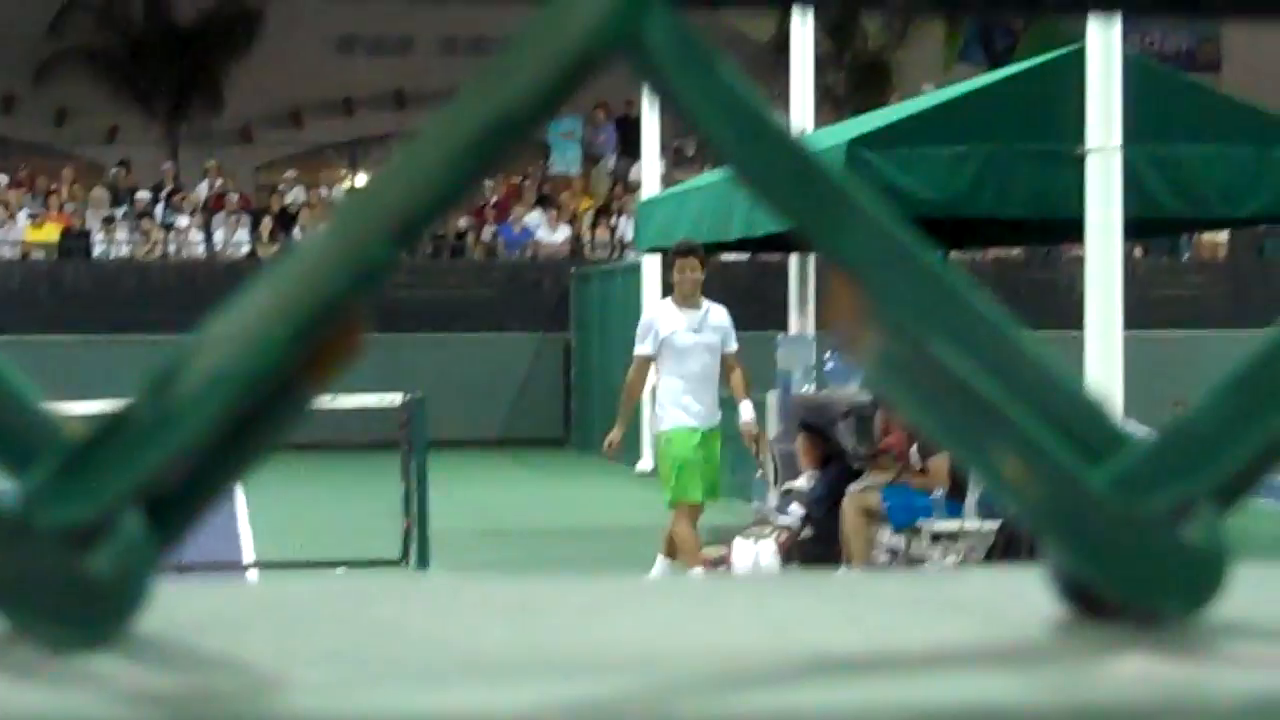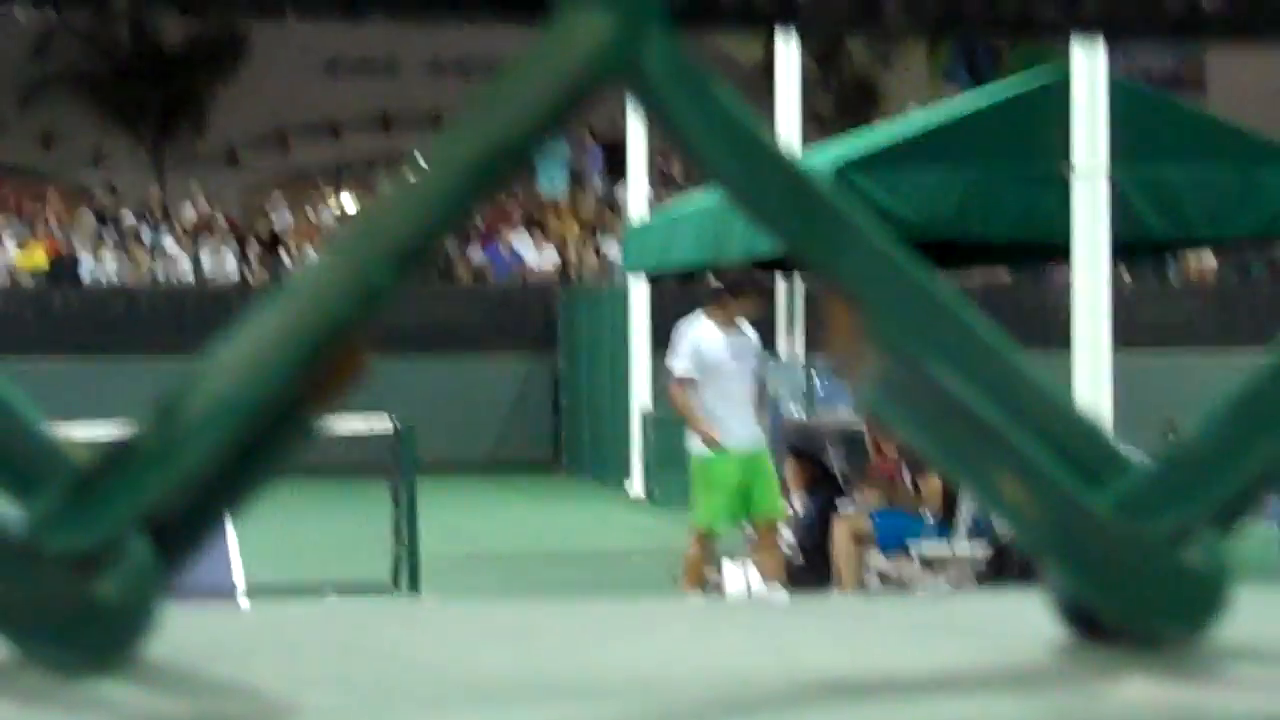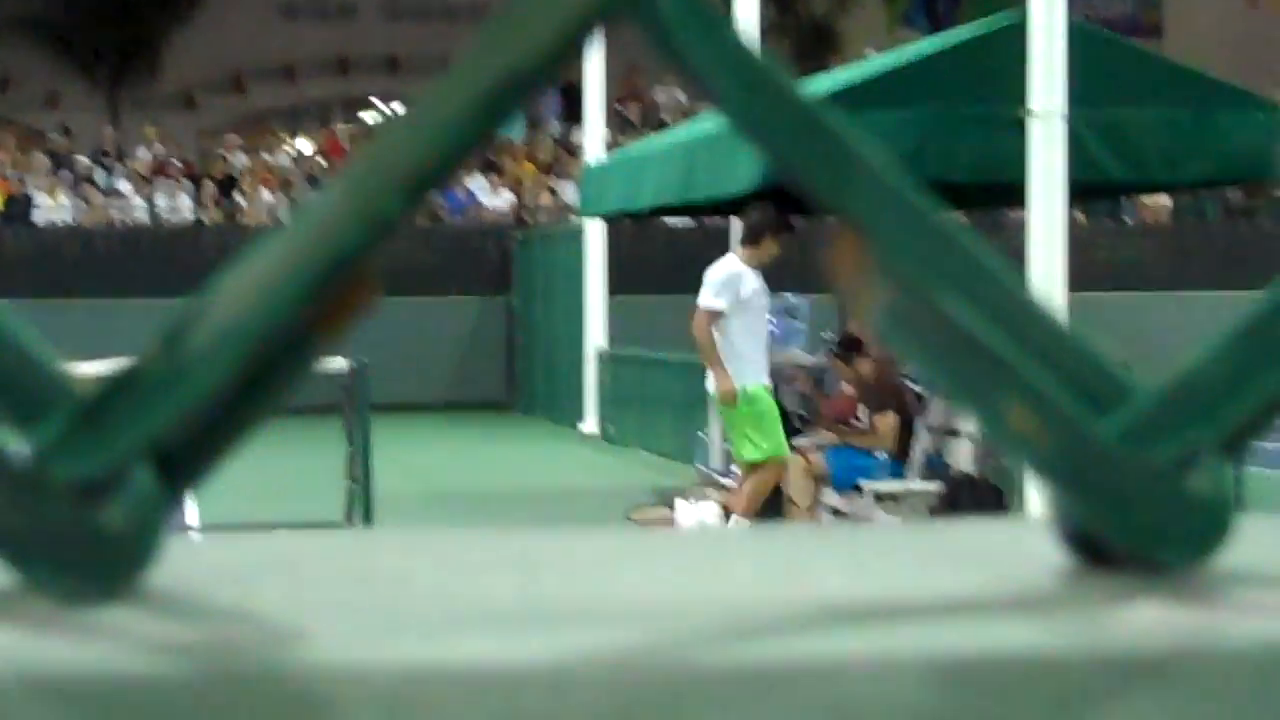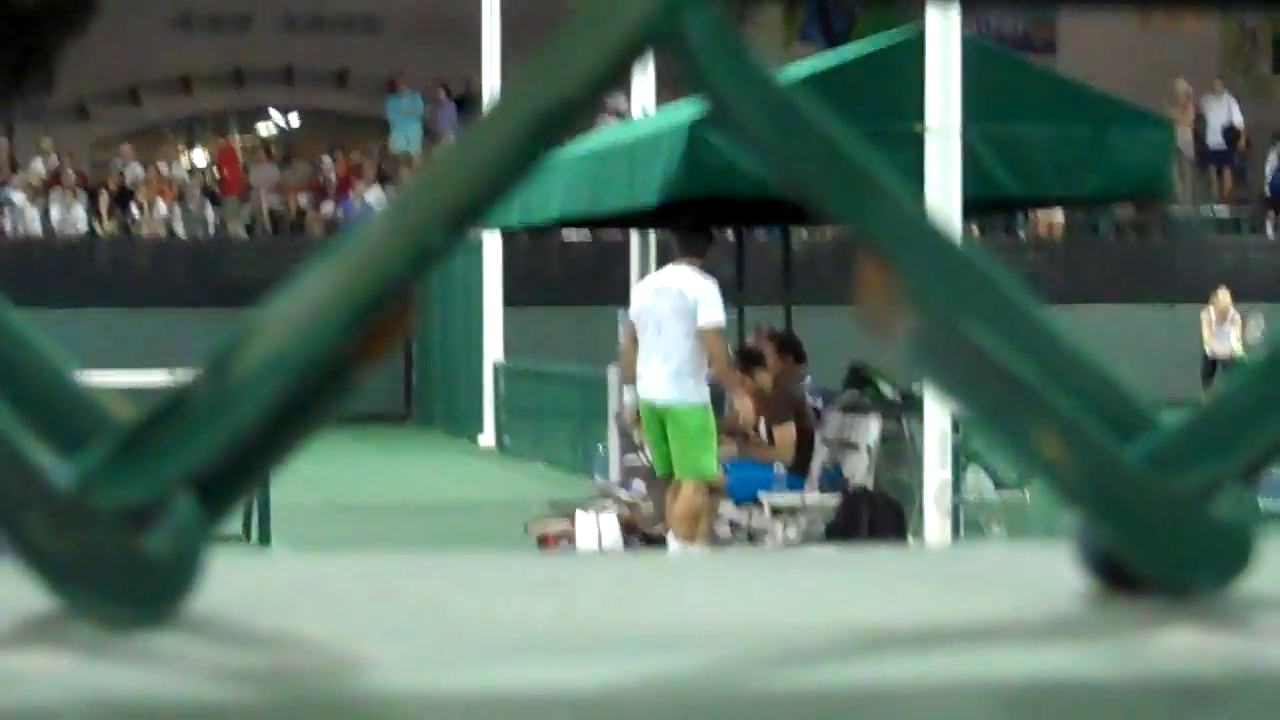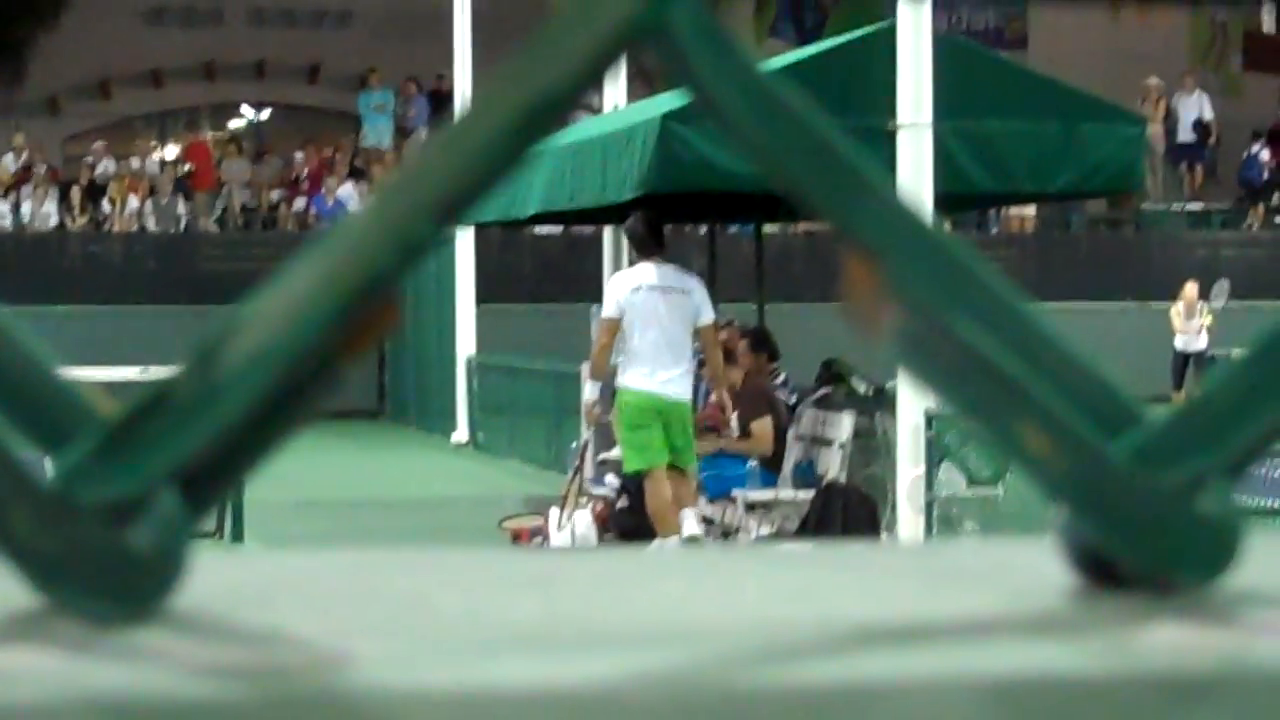
dt=0.4s
person 1, frame 1
left shoulder: (720, 315)
right shoulder: (656, 317)
left elbow: (732, 368)
right elbow: (637, 374)
left wrist: (746, 412)
right wrist: (620, 425)
left hip: (710, 425)
right hip: (675, 427)
left knee: (691, 509)
right knee: (685, 507)
left ankle: (662, 571)
person 1, frame 2
left shoulder: (749, 335)
right shoulder: (693, 335)
right elbow: (677, 388)
left wrist: (761, 434)
right wrist: (702, 428)
left hip: (753, 446)
right hip: (714, 451)
left knee: (768, 525)
right knee: (705, 533)
person 1, frame 3
left shoulder: (752, 274)
right shoulder: (727, 272)
right elbow: (701, 326)
right wrist: (720, 375)
left hip: (757, 384)
right hip: (739, 388)
left knee: (756, 467)
right knee: (774, 462)
person 1, frame 4
left shoulder: (644, 285)
right shoulder: (703, 285)
left elbow: (628, 345)
right elbow: (714, 347)
left wrist: (629, 395)
right wrist: (736, 393)
left hip: (649, 395)
right hip: (686, 398)
left knee: (677, 479)
right knee: (694, 482)
left ankle: (683, 548)
person 1, frame 5
left shoulder: (621, 282)
right shoulder: (691, 284)
left elbow: (604, 342)
right elbow: (711, 345)
left wrist: (592, 390)
right wrist: (720, 389)
left hip: (635, 392)
right hip: (678, 393)
left knee: (654, 475)
right knee: (681, 467)
left ankle: (669, 550)
right ankle: (689, 522)
